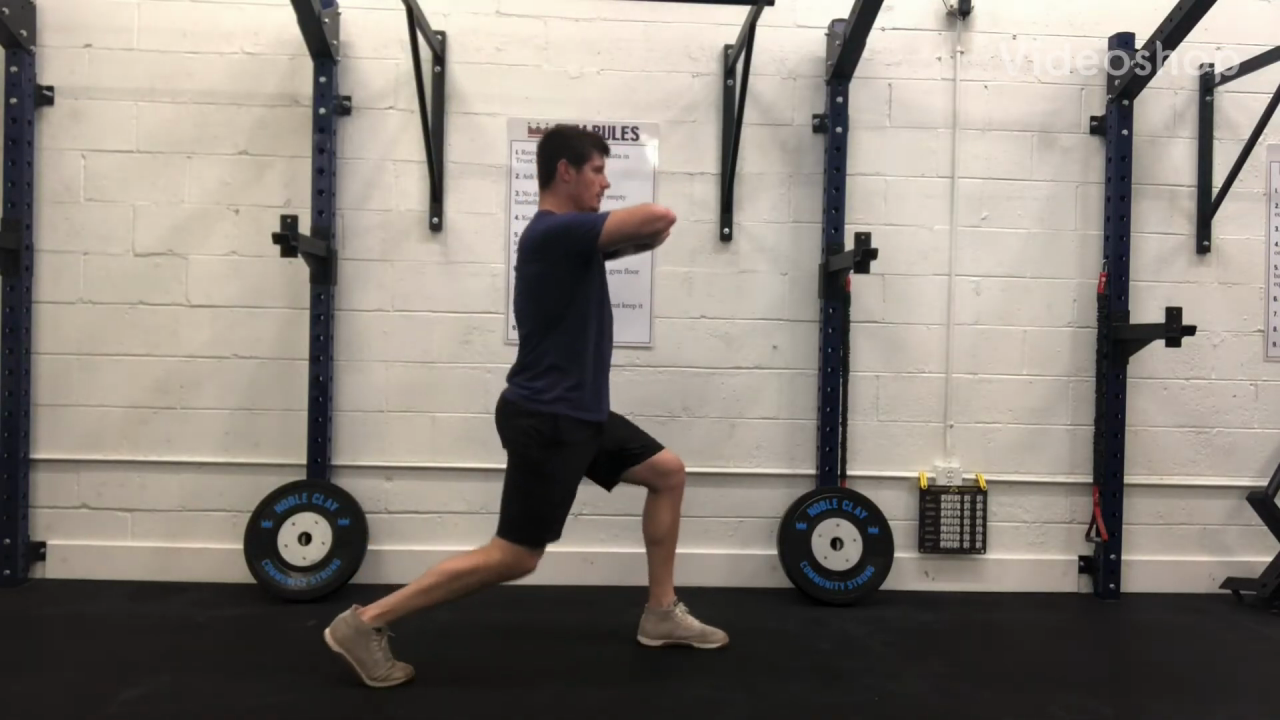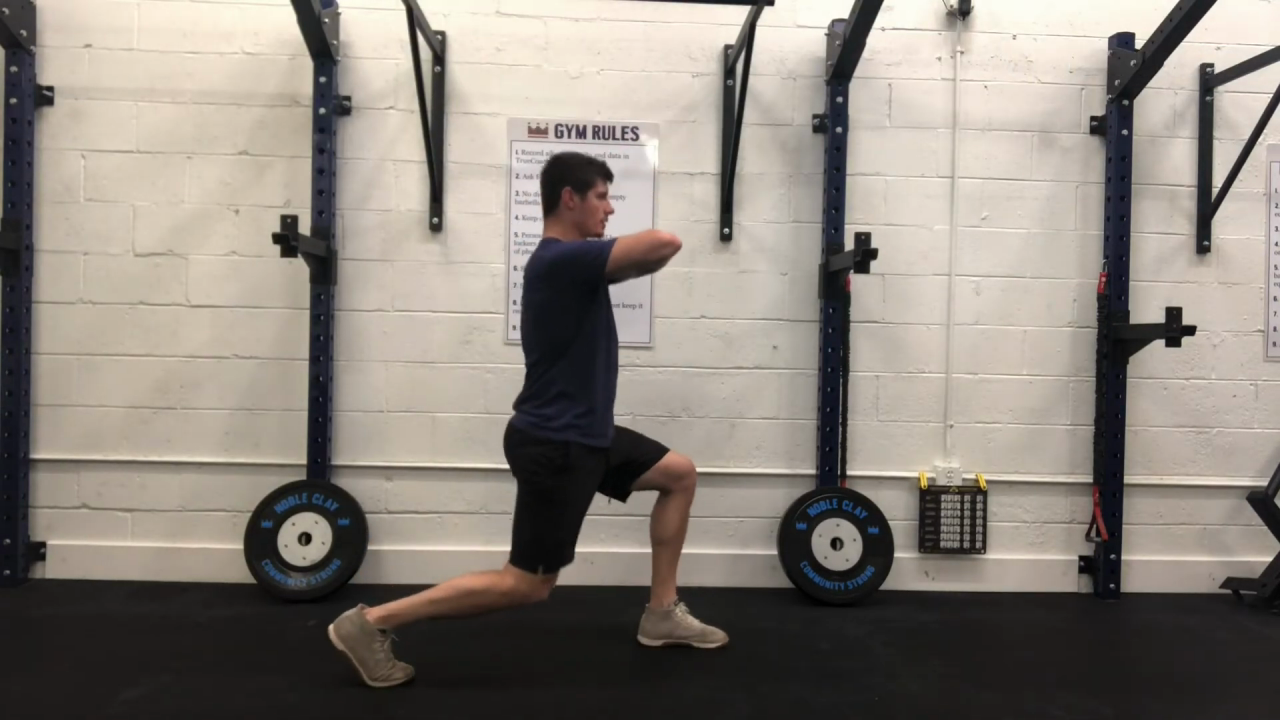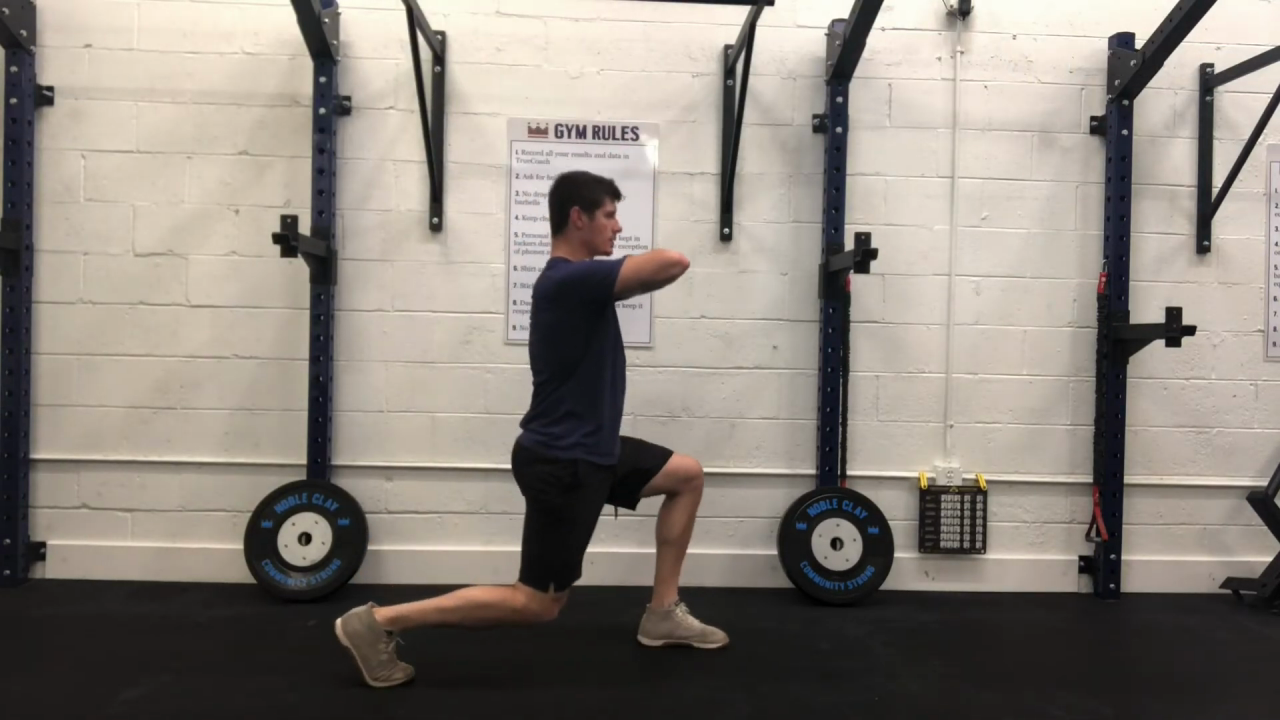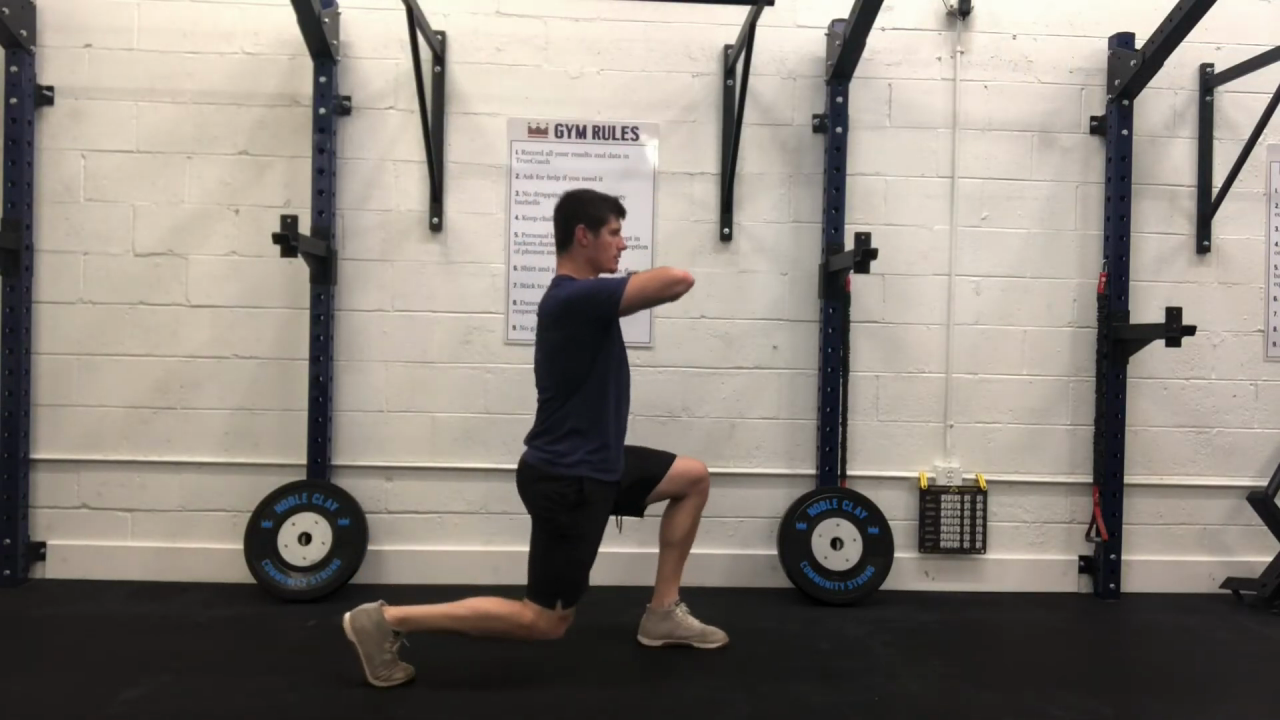
dt=0.3s
person 1, frame 1
left shoulder: (568, 234)
right shoulder: (555, 233)
left elbow: (648, 232)
right elbow: (659, 218)
left wrist: (643, 233)
right wrist: (646, 228)
left hip: (578, 412)
right hip: (547, 419)
left knee: (669, 472)
right knee: (514, 556)
left ankle: (661, 613)
right ankle: (365, 623)
person 1, frame 2
left shoulder: (570, 260)
right shoulder: (561, 260)
left elbow: (647, 254)
right elbow: (664, 244)
left wrist: (641, 258)
right wrist: (646, 254)
left hip: (583, 435)
right hip: (554, 445)
left knee: (680, 474)
right knee: (526, 584)
left ankle: (662, 613)
right ankle: (371, 623)
person 1, frame 3
left shoulder: (577, 279)
right shoulder: (570, 281)
left elbow: (651, 270)
right elbow: (673, 263)
left wrist: (643, 270)
right wrist: (647, 267)
left hip: (588, 449)
right hip: (563, 463)
left knee: (687, 476)
right knee: (536, 604)
left ankle: (663, 612)
right ankle: (378, 622)
person 1, frame 4
left shoulder: (581, 296)
right shoulder: (576, 299)
left elbow: (660, 284)
right elbow: (678, 280)
left wrist: (640, 284)
right wrist: (644, 281)
left hip: (589, 464)
right hip: (567, 479)
left knee: (694, 478)
right knee: (544, 622)
left ankle: (663, 613)
right ankle: (384, 621)
